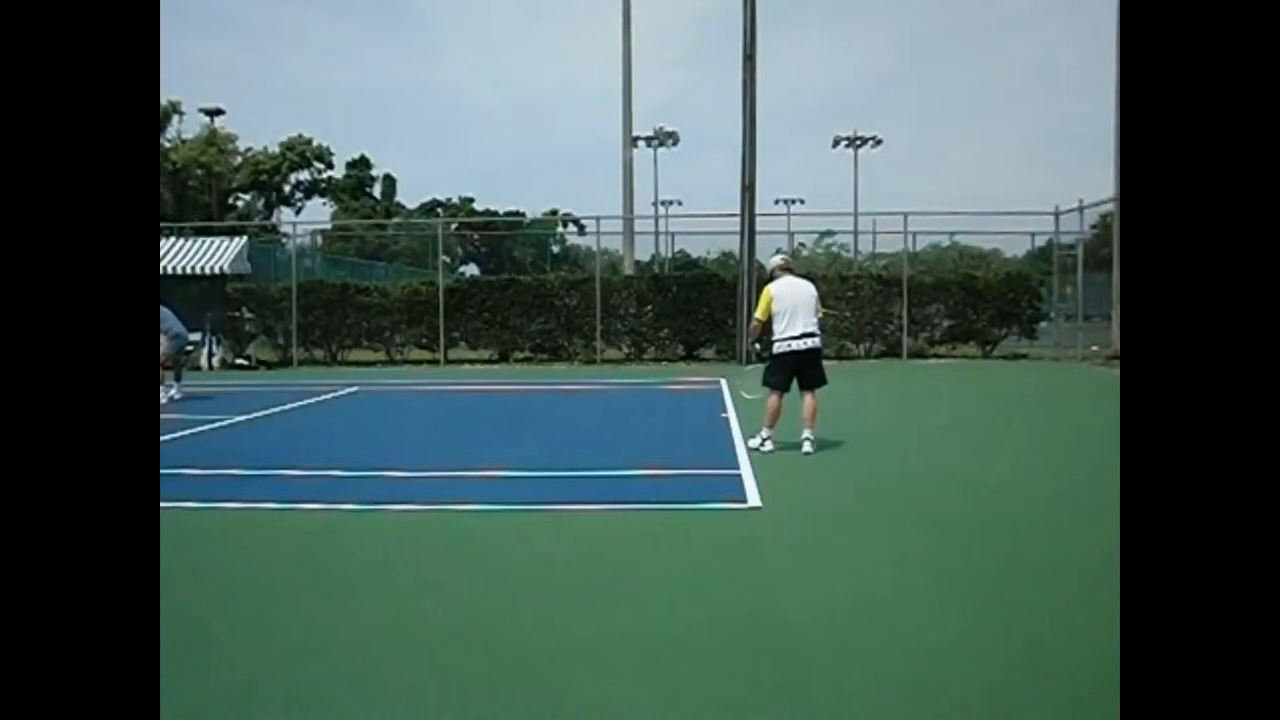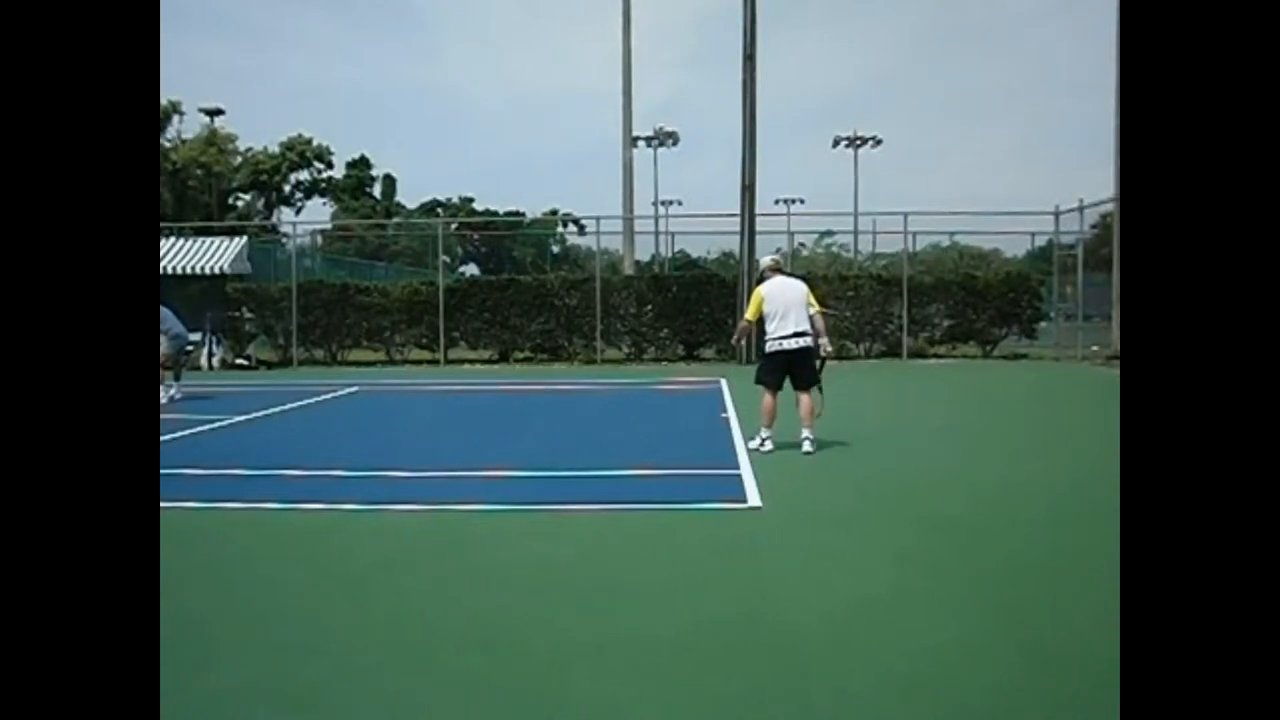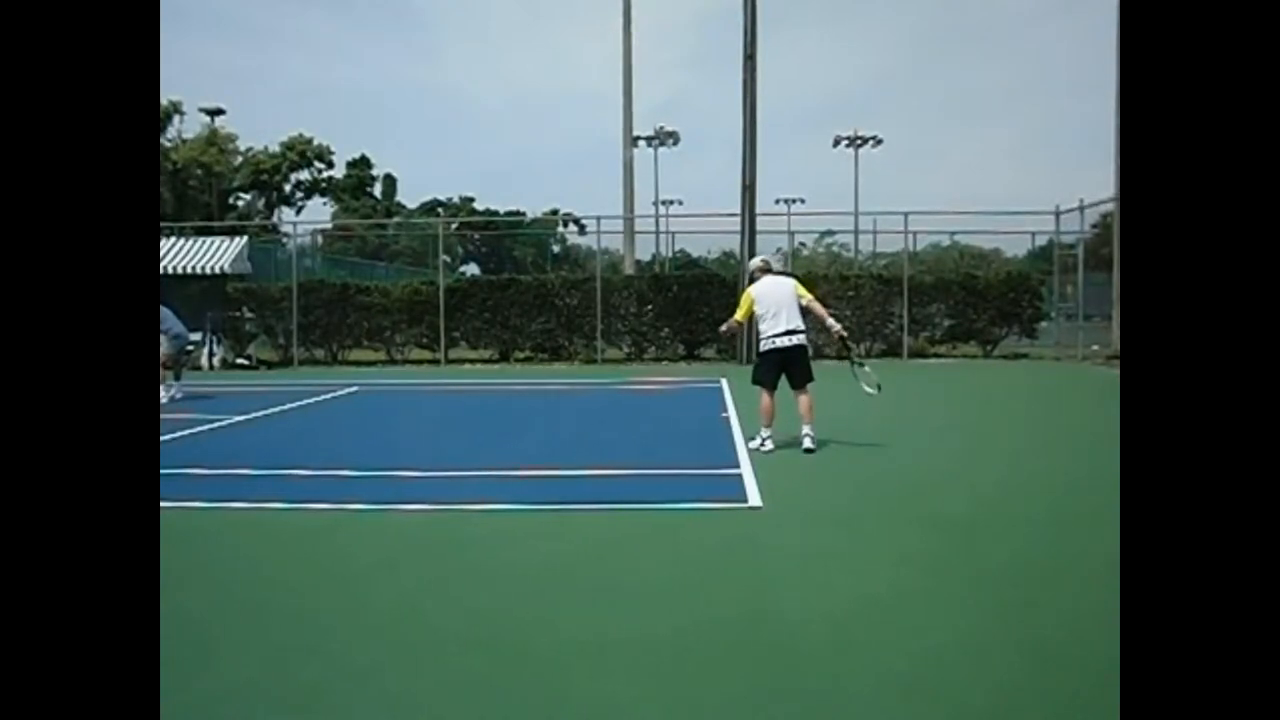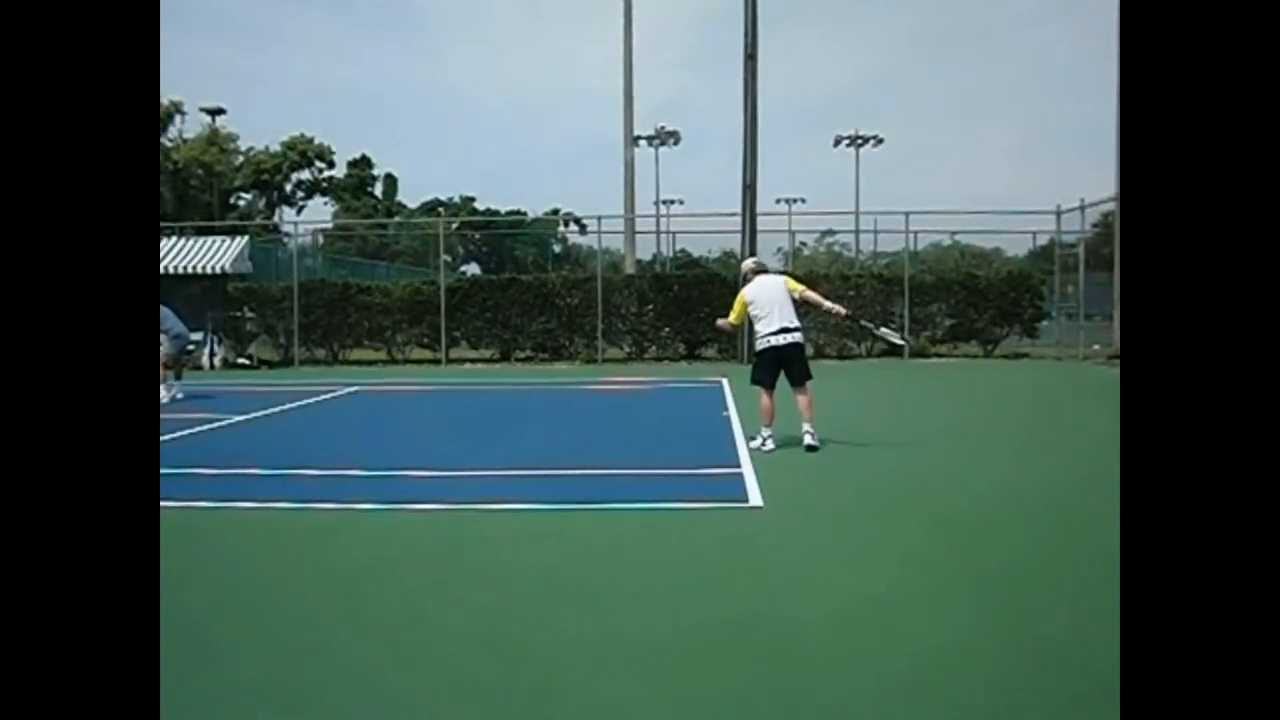
dt=1s
person 1, frame 1
left shoulder: (771, 288)
right shoulder: (809, 286)
left elbow: (757, 323)
right elbow: (817, 316)
left wrist: (752, 340)
left hip: (784, 346)
right hip: (810, 344)
left knee: (775, 392)
right knee: (808, 392)
left ankle: (766, 437)
right ankle: (808, 438)
person 1, frame 2
left shoulder: (762, 289)
right shoulder: (801, 285)
left elbow: (747, 322)
right elbow: (816, 315)
left wrist: (737, 337)
right wrist: (823, 339)
left hip: (777, 346)
right hip: (803, 344)
left knee: (770, 391)
right knee: (804, 391)
left ankle: (765, 437)
right ankle: (807, 437)
person 1, frame 3
left shoulder: (753, 290)
right shoulder: (790, 282)
left elbow: (737, 322)
right elbow: (811, 303)
left wrist: (725, 328)
right wrist: (830, 322)
left hip: (771, 345)
right hip: (796, 342)
left knee: (767, 391)
right knee: (802, 389)
left ankle: (765, 437)
right ankle: (807, 434)
person 1, frame 4
left shoulder: (746, 292)
right shoulder: (782, 280)
left elbow: (732, 325)
right elbow: (805, 293)
left wrist: (720, 323)
right wrist: (828, 305)
left hip: (767, 343)
right hip: (793, 339)
left knee: (766, 391)
right knee: (800, 388)
left ankle: (766, 436)
right ankle: (808, 432)
